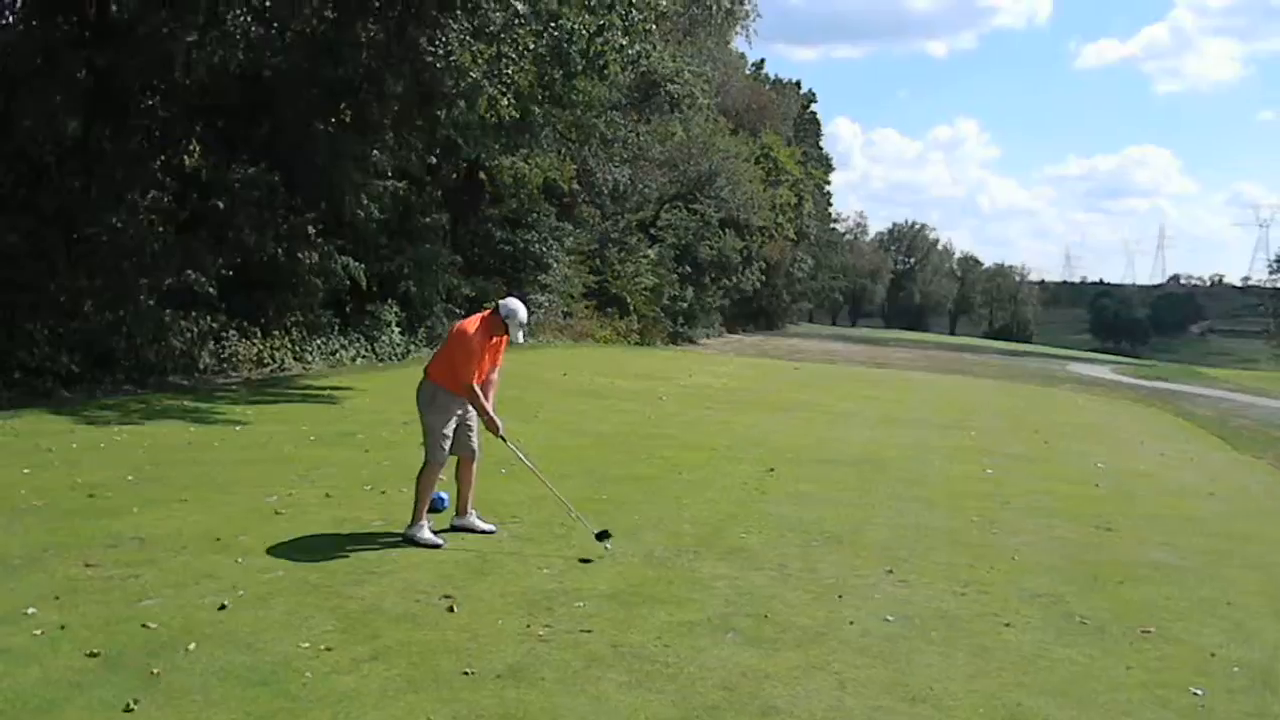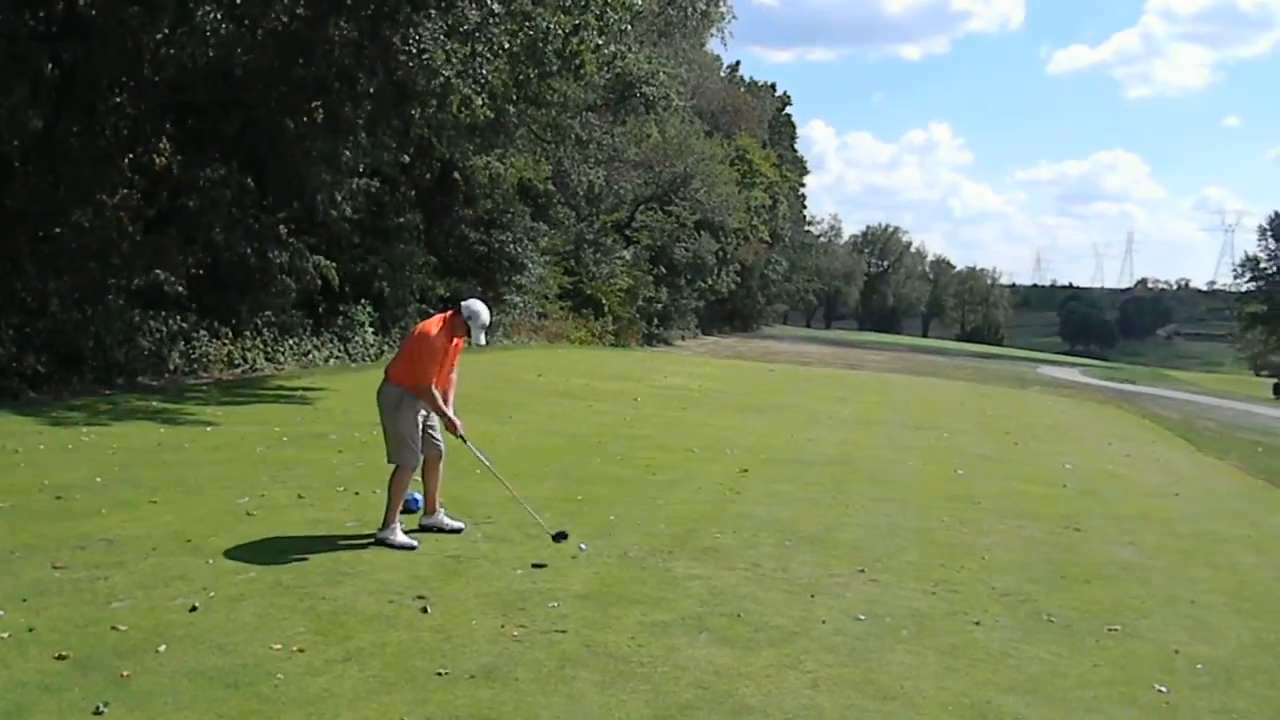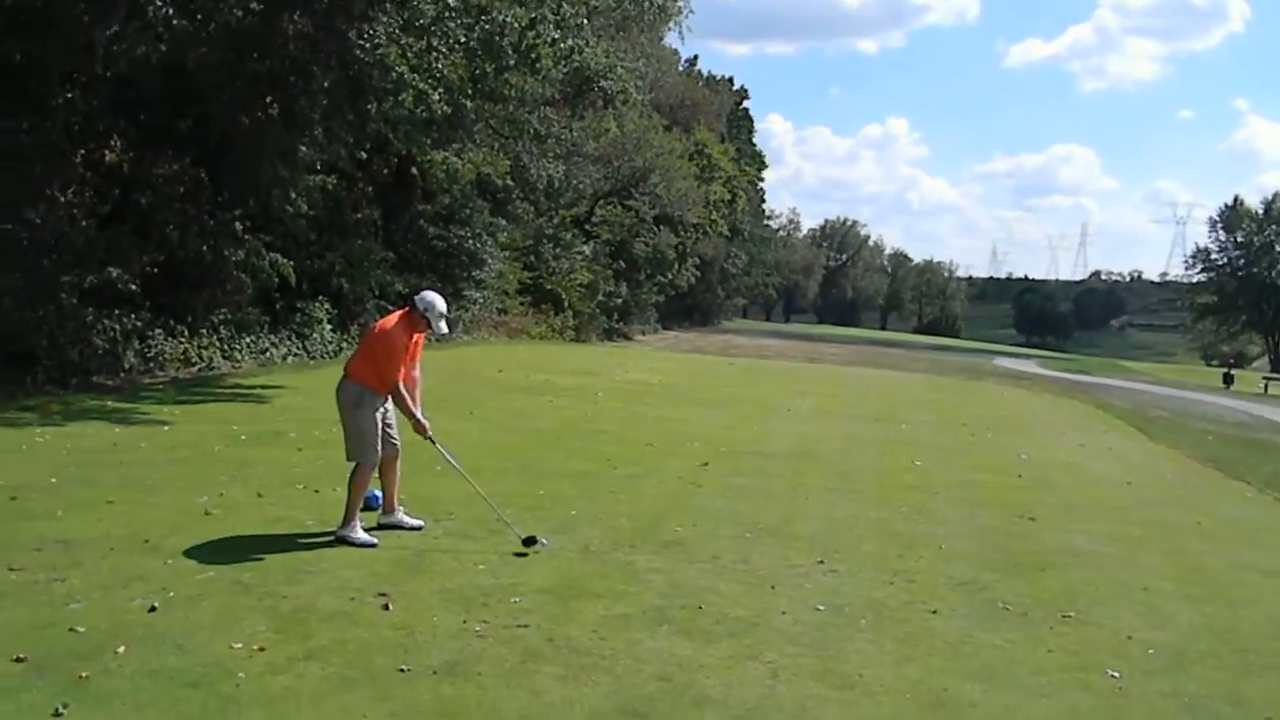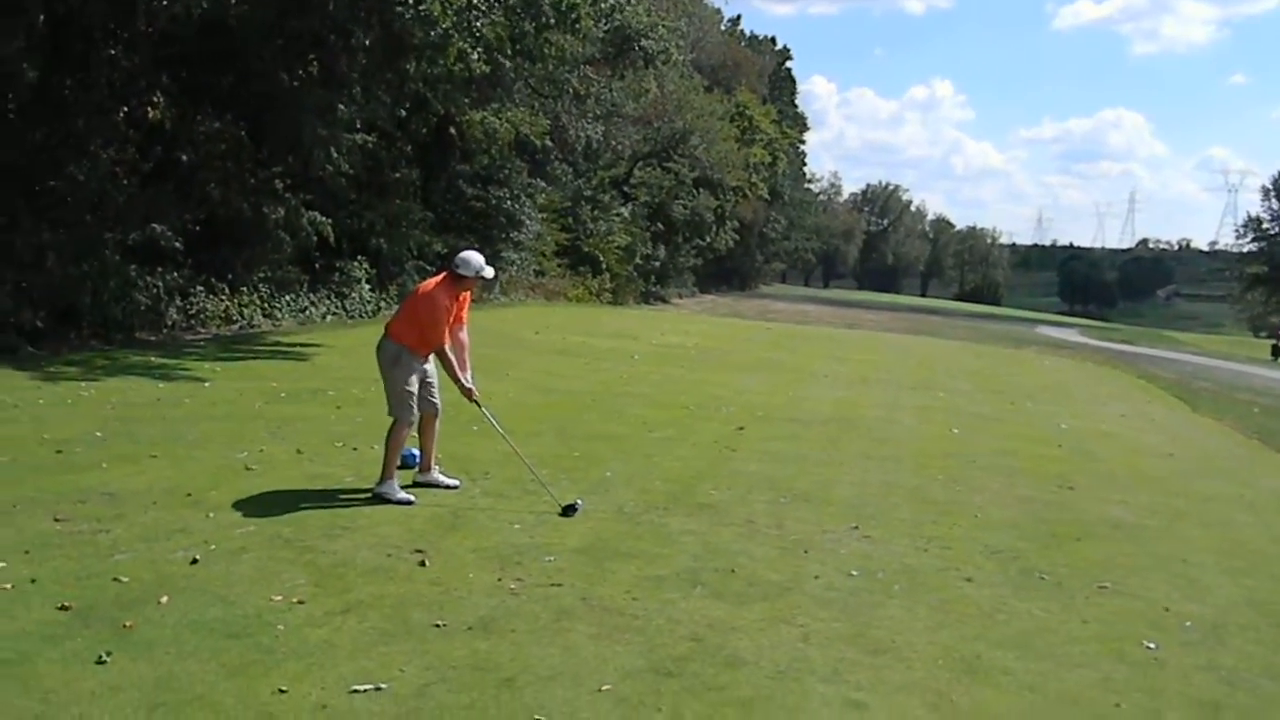
dt=1s
person 1, frame 1
left shoulder: (500, 334)
right shoulder: (469, 334)
left elbow: (491, 372)
right elbow: (469, 385)
left wrist: (489, 409)
right wrist: (488, 416)
left hip: (464, 397)
right hip: (438, 394)
left knee: (469, 455)
right knee: (437, 458)
left ankle: (464, 516)
right ankle: (417, 525)
person 1, frame 2
left shoulder: (456, 333)
right shoulder: (431, 337)
left elbow: (450, 371)
right elbow: (426, 388)
left wrist: (449, 408)
right wrist: (447, 417)
left hip: (421, 397)
right hip: (400, 396)
left knee: (435, 453)
right knee: (409, 461)
left ankle: (432, 514)
right ankle: (389, 528)
person 1, frame 3
left shoulder: (416, 330)
right shoulder: (392, 333)
left elbow: (412, 371)
right elbow: (396, 386)
left wrist: (418, 411)
right wrist: (415, 419)
left hip: (379, 394)
right hip: (359, 393)
left knee: (392, 452)
right knee: (369, 459)
left ankle: (390, 513)
right ankle: (349, 526)
person 1, frame 4
left shoulder: (461, 293)
right shoulder: (435, 297)
left elbow: (459, 332)
right elbow: (442, 348)
left wrist: (467, 374)
right wrist: (460, 383)
left hip: (420, 353)
right hip: (398, 352)
left knee: (431, 411)
right knee: (406, 416)
left ankle: (427, 471)
right ankle: (386, 483)
